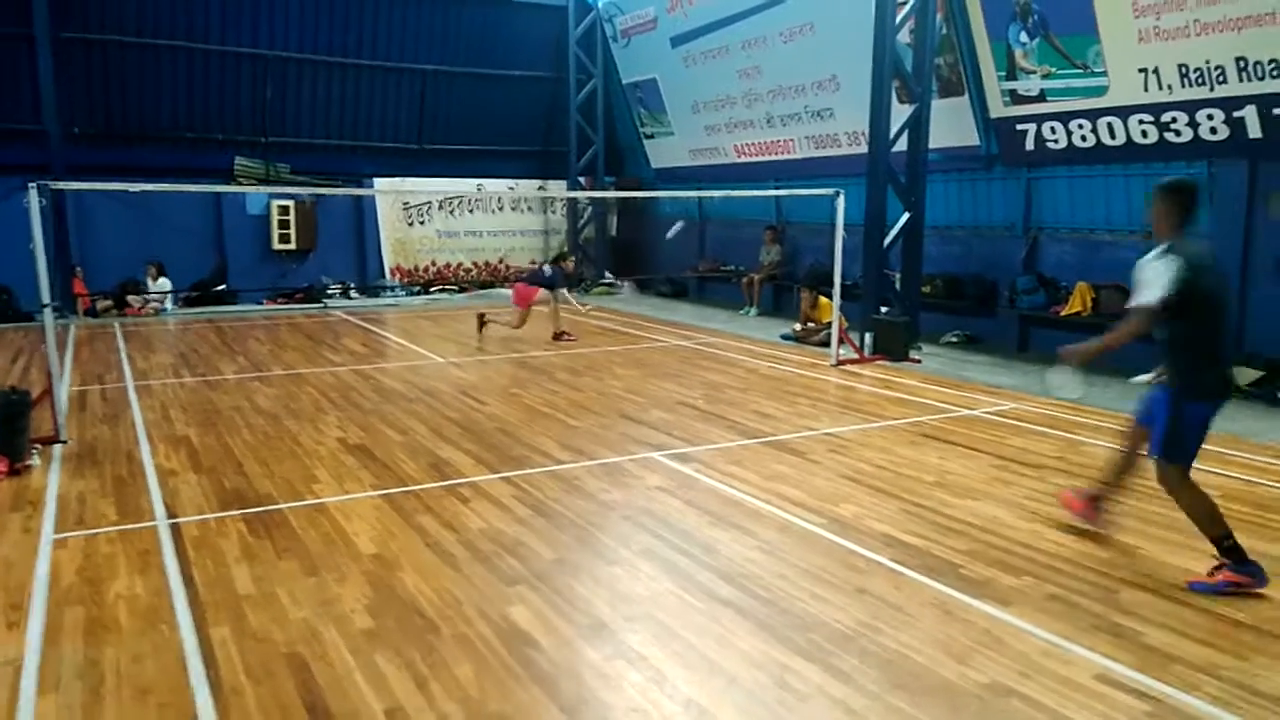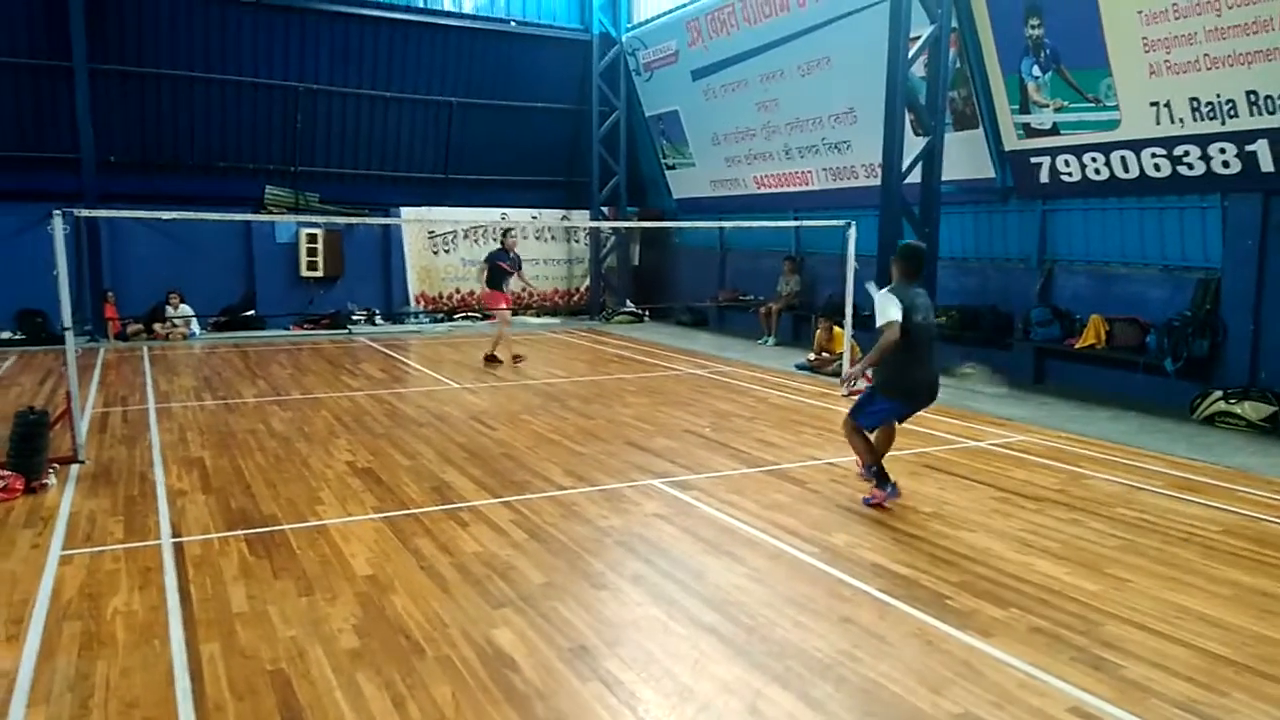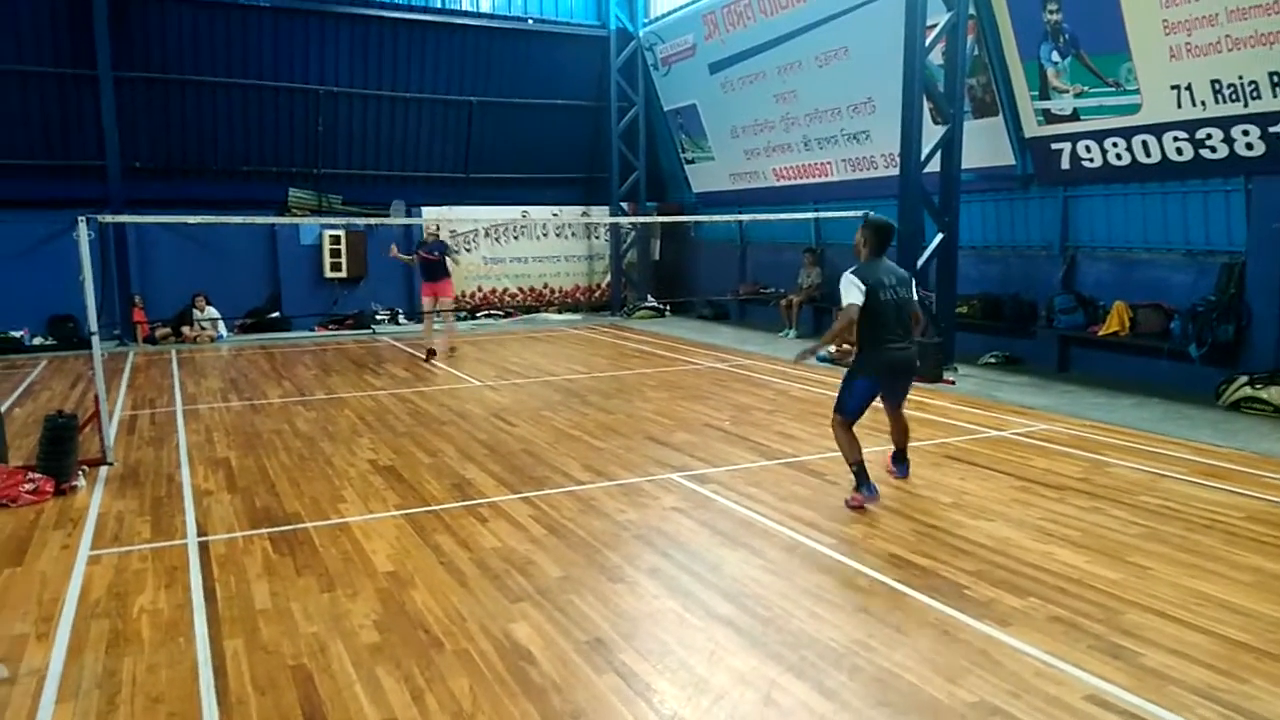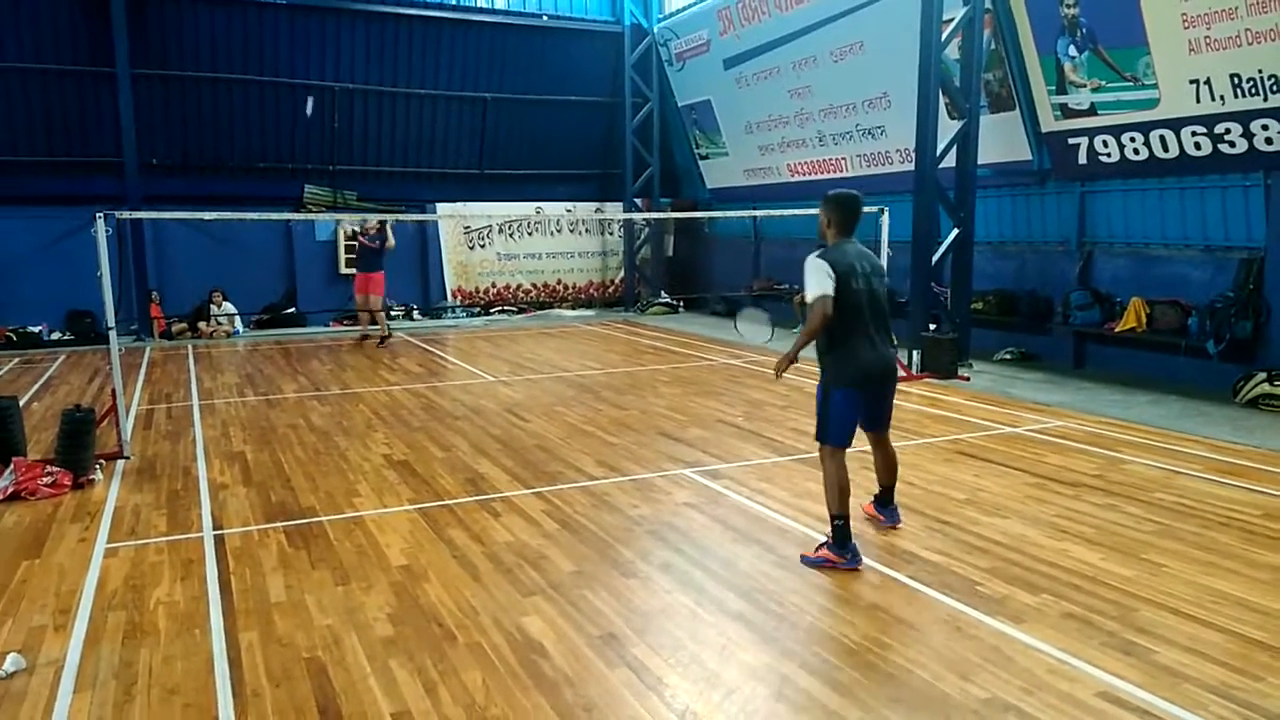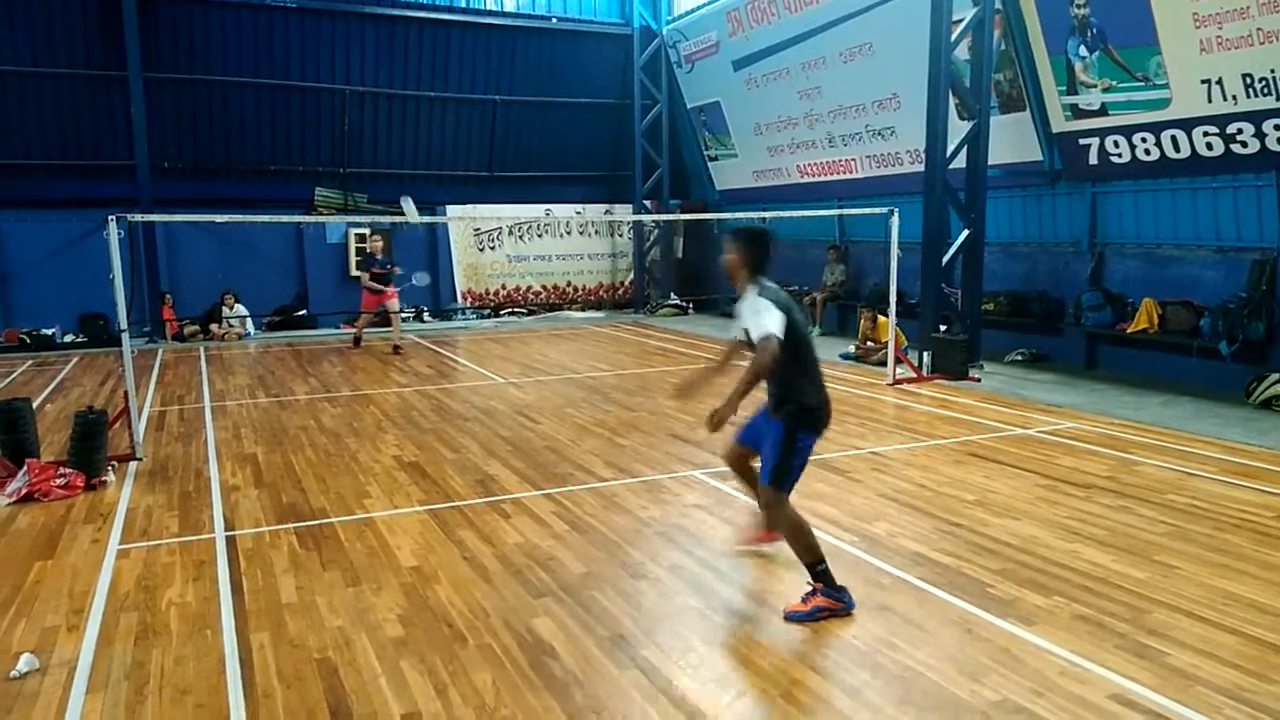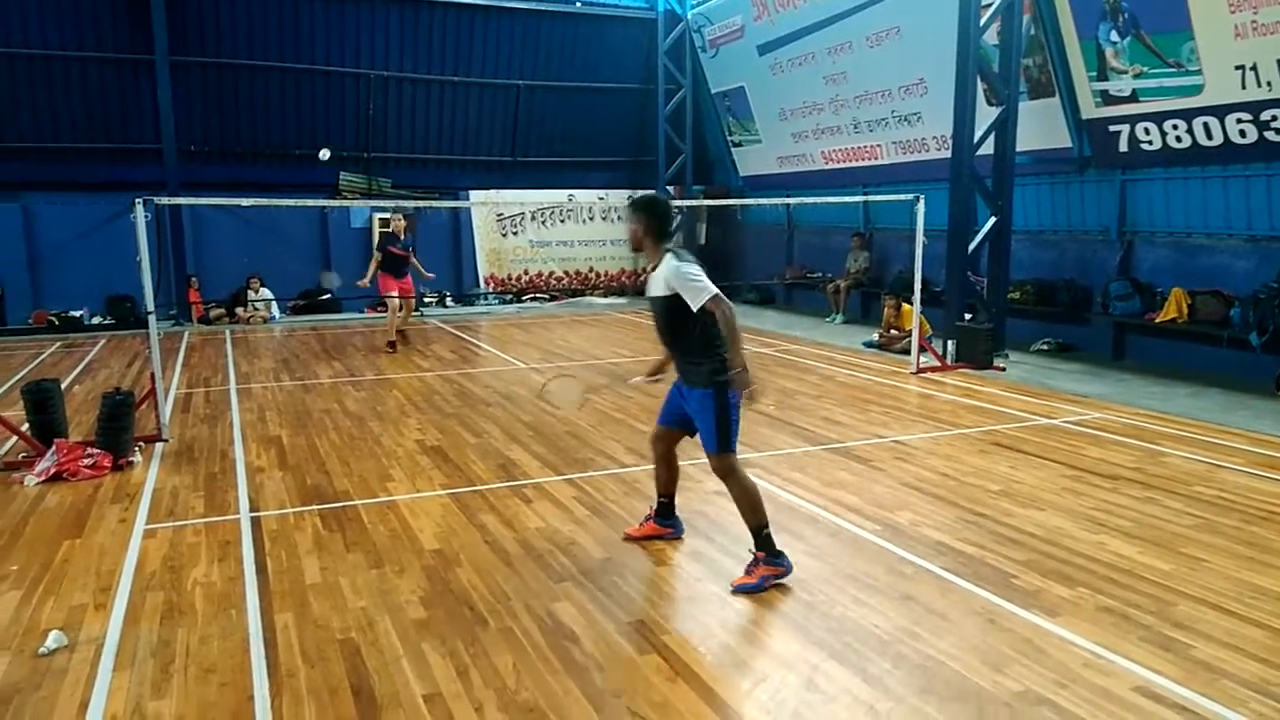
dt=0.7s
person 1, frame 1
left shoulder: (1159, 262)
right shoulder: (1199, 253)
left elbow: (1134, 327)
left wrist: (1085, 350)
left hip: (1191, 381)
right hip: (1205, 375)
left knee: (1172, 475)
right knee: (1137, 432)
left ankle: (1239, 564)
right ankle: (1095, 503)
person 1, frame 2
left shoulder: (888, 296)
right shoulder: (923, 298)
left elbow: (892, 335)
left wrist: (861, 366)
left hip: (896, 384)
right hip: (927, 388)
left knee: (853, 426)
right knee: (887, 417)
left ankle: (884, 485)
right ankle: (874, 467)
person 1, frame 3
left shoulder: (854, 276)
right shoulder: (902, 275)
left elbow: (849, 318)
right elbow: (918, 319)
left wrist: (816, 346)
left hip: (873, 362)
right hip: (906, 360)
left knee: (841, 422)
right knee: (894, 408)
left ankle: (864, 485)
right ankle: (900, 462)
person 1, frame 4
left shoulder: (820, 261)
right shoulder: (872, 260)
left elbow: (822, 312)
left wrist: (793, 352)
left hip: (846, 370)
right hip: (883, 363)
left knee: (832, 451)
right knee: (878, 436)
left ankle: (840, 545)
right ankle: (886, 505)
person 1, frame 5
left shoulder: (759, 302)
right shoulder: (752, 299)
left elbow: (768, 353)
right elbow: (740, 345)
left wrist: (732, 401)
right wrist: (703, 376)
left hip: (798, 411)
right hip: (783, 405)
left knee: (773, 499)
right knee: (736, 456)
left ankle: (829, 592)
right ankle: (771, 523)
person 1, frame 6
left shoulder: (676, 268)
right shoulder: (655, 274)
left elbow: (722, 310)
left wrist: (738, 367)
right wrist: (666, 362)
left hip: (715, 379)
right hip: (691, 378)
left knee: (723, 464)
right knee: (660, 440)
left ankle: (770, 557)
right ankle: (665, 518)
